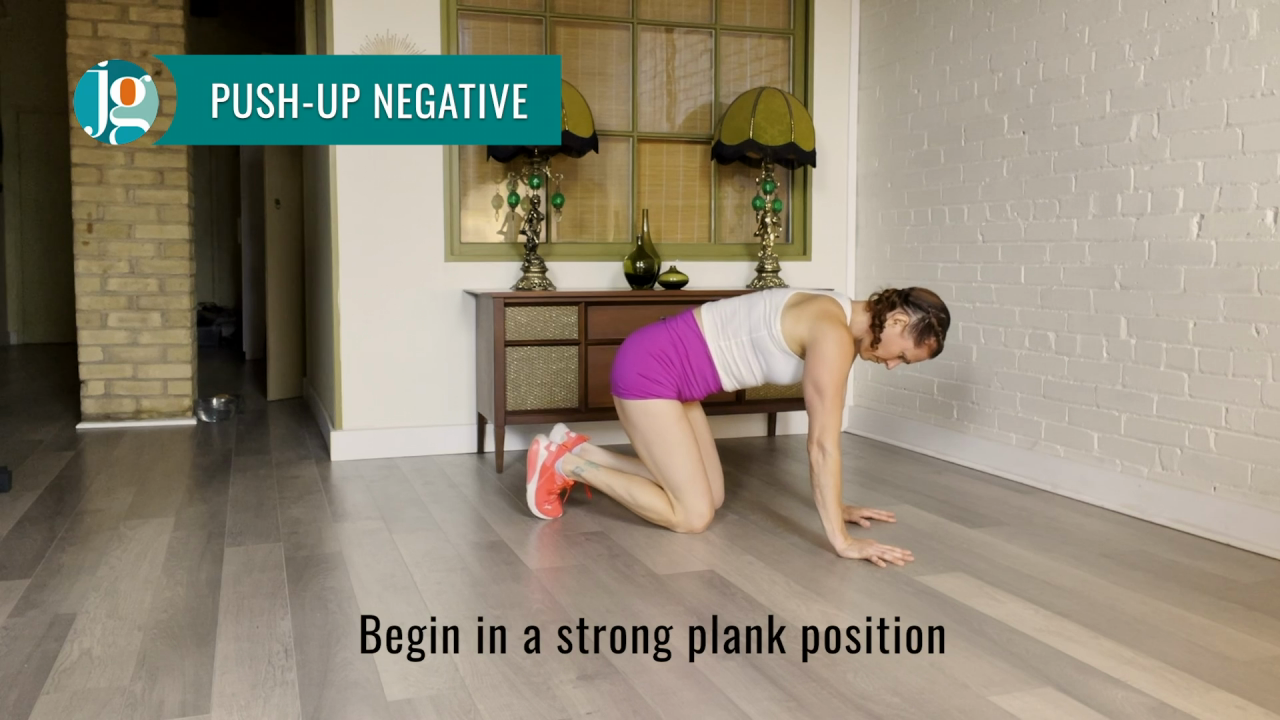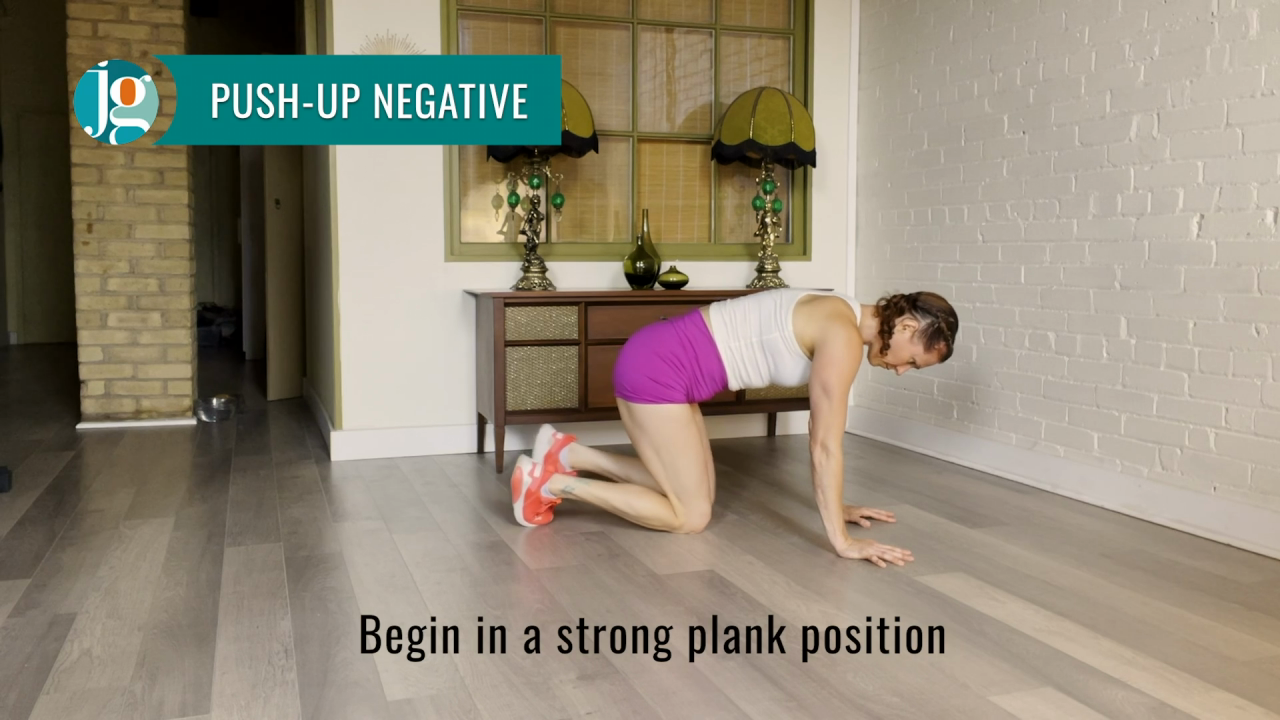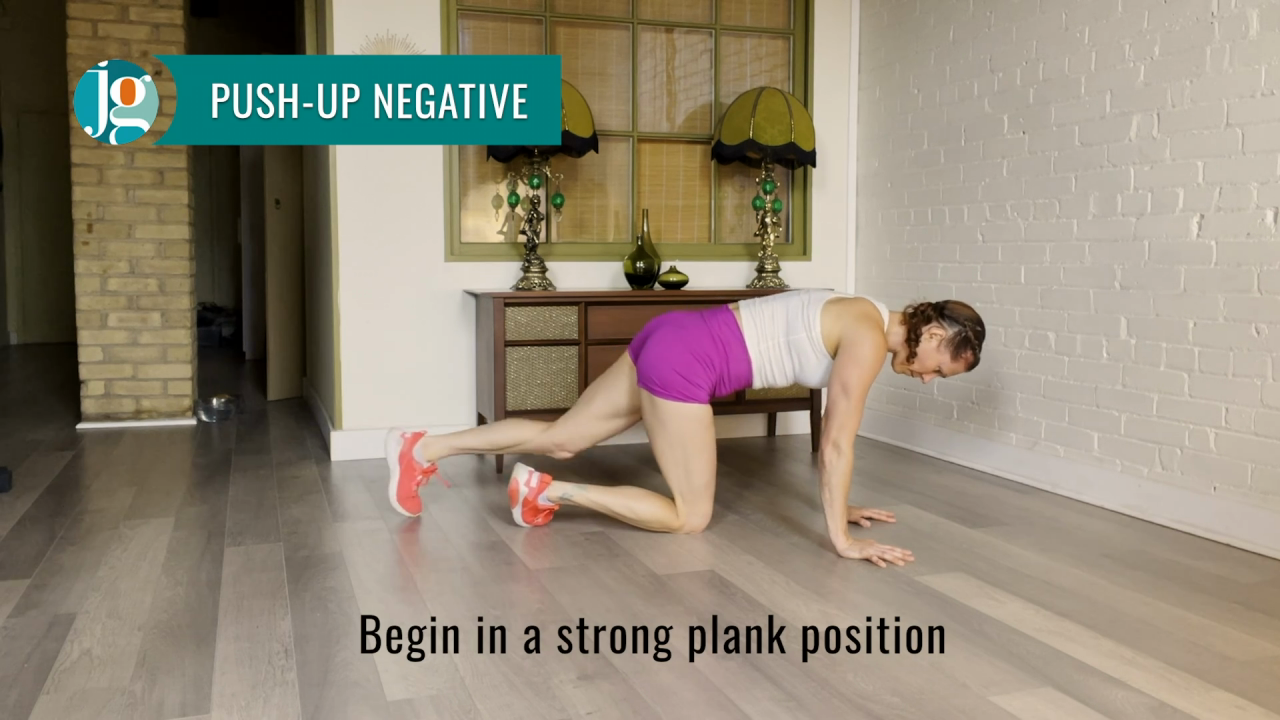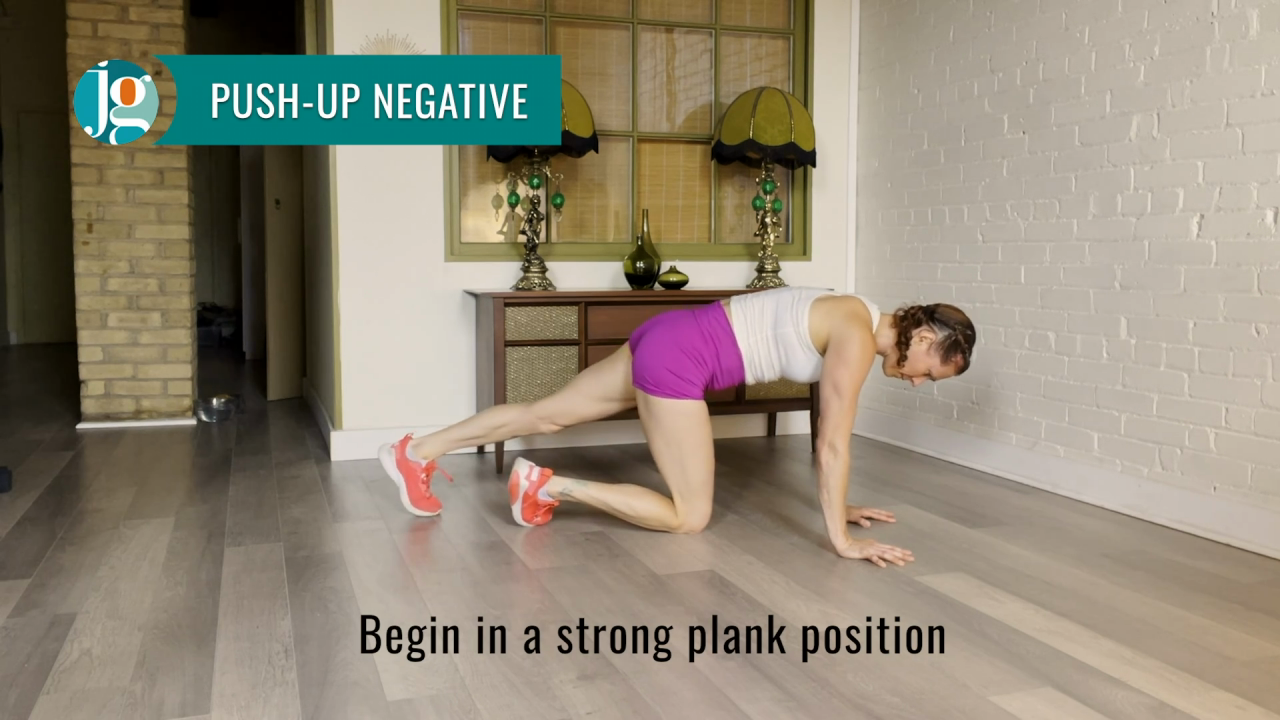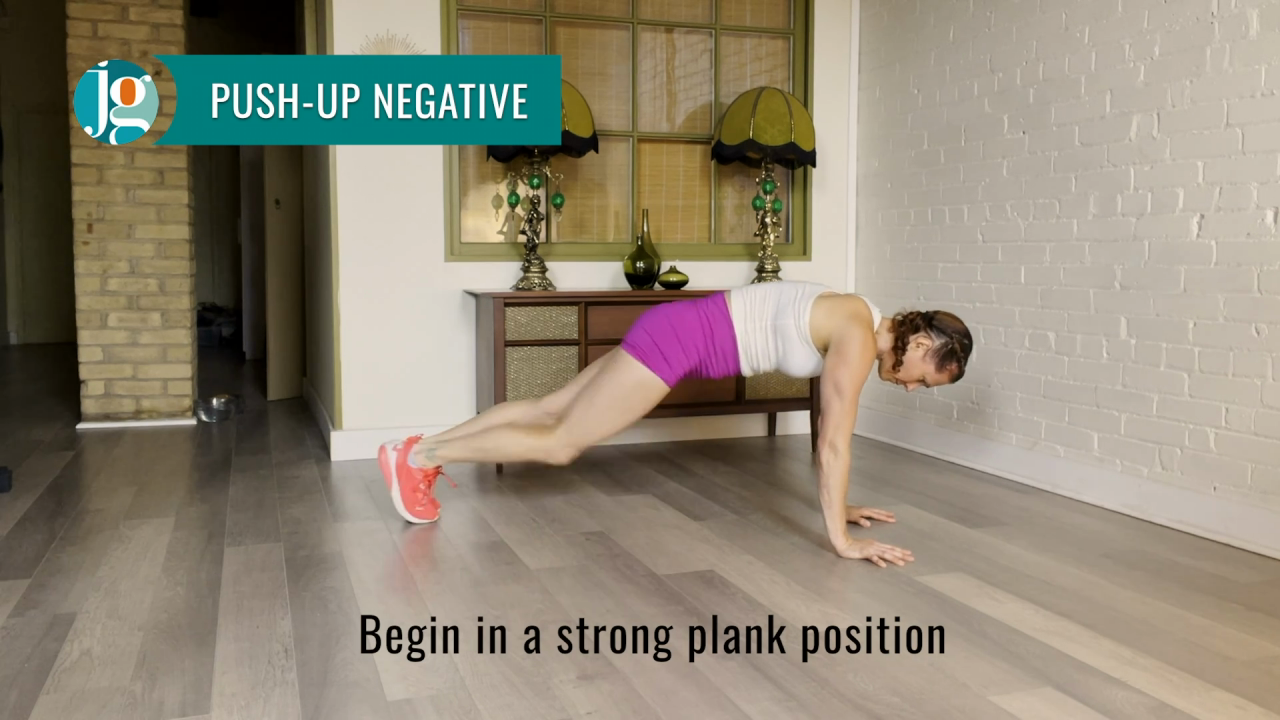
dt=0.5s
person 1, frame 1
left shoulder: (845, 326)
right shoulder: (833, 333)
left elbow: (828, 429)
right elbow: (823, 443)
left wrist: (836, 506)
right wrist: (841, 540)
left hip: (663, 367)
right hip: (648, 369)
left knee: (709, 497)
right knee: (692, 517)
left ankle: (578, 450)
right ankle: (562, 464)
person 1, frame 2
left shoulder: (843, 323)
right shoulder: (843, 335)
left elbow: (823, 432)
right elbow: (826, 445)
left wrist: (838, 507)
right wrist: (842, 541)
left hip: (657, 360)
right hip: (655, 369)
left knee: (691, 493)
right knee: (691, 516)
left ankle: (567, 453)
right ankle: (550, 484)
person 1, frame 3
left shoulder: (859, 325)
right shoulder: (870, 336)
left elbow: (833, 431)
right elbow: (837, 444)
left wrist: (839, 506)
right wrist: (842, 539)
left hip: (672, 340)
right hip: (683, 361)
left knee: (561, 439)
right knee: (690, 516)
left ankle: (419, 450)
right ankle: (548, 493)
person 1, frame 4
left shoulder: (854, 323)
right shoulder: (858, 336)
left elbow: (829, 435)
right elbow: (833, 443)
left wrist: (838, 504)
right wrist: (841, 538)
left hip: (667, 340)
right hip: (679, 360)
left knee: (546, 414)
right knee: (691, 518)
left ankle: (414, 453)
right ankle: (549, 486)
person 1, frame 5
left shoulder: (855, 329)
right shoulder: (859, 336)
left elbow: (828, 427)
right elbow: (835, 443)
left wrist: (840, 506)
right wrist: (840, 538)
left hip: (677, 333)
right hip: (675, 338)
left knee: (554, 411)
right knee: (559, 444)
left ankle: (429, 446)
right ankle: (416, 457)
